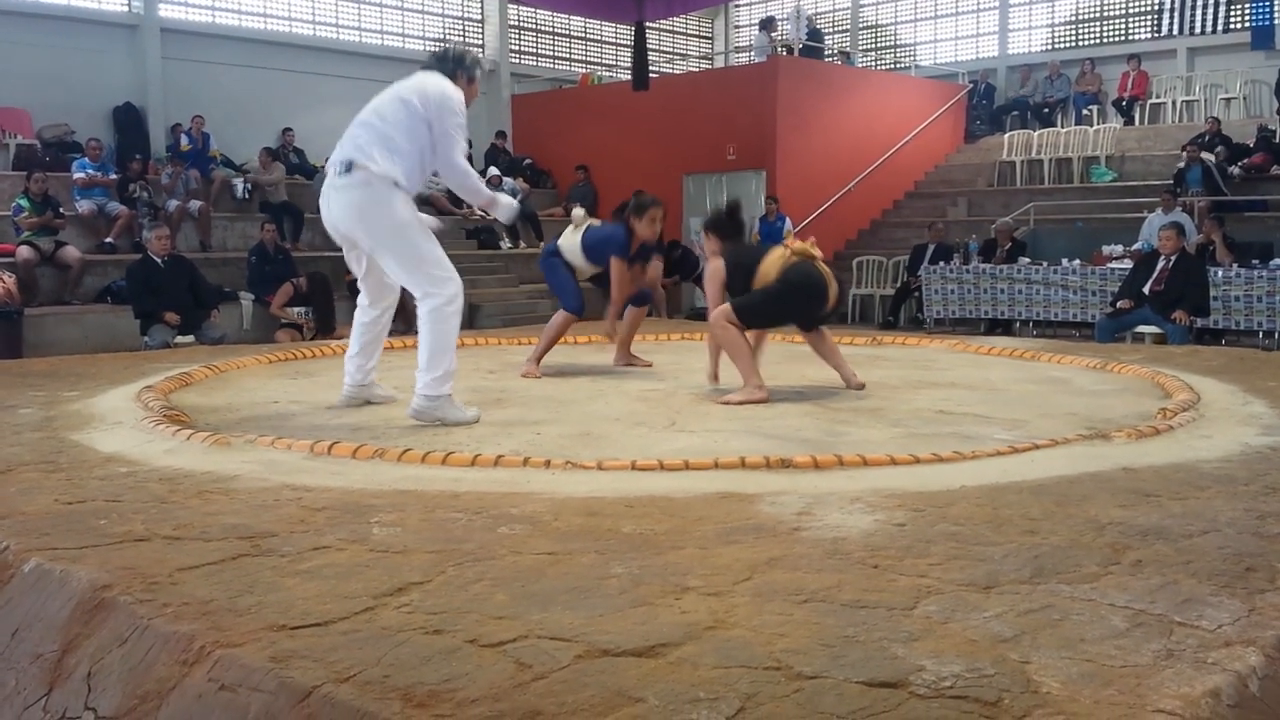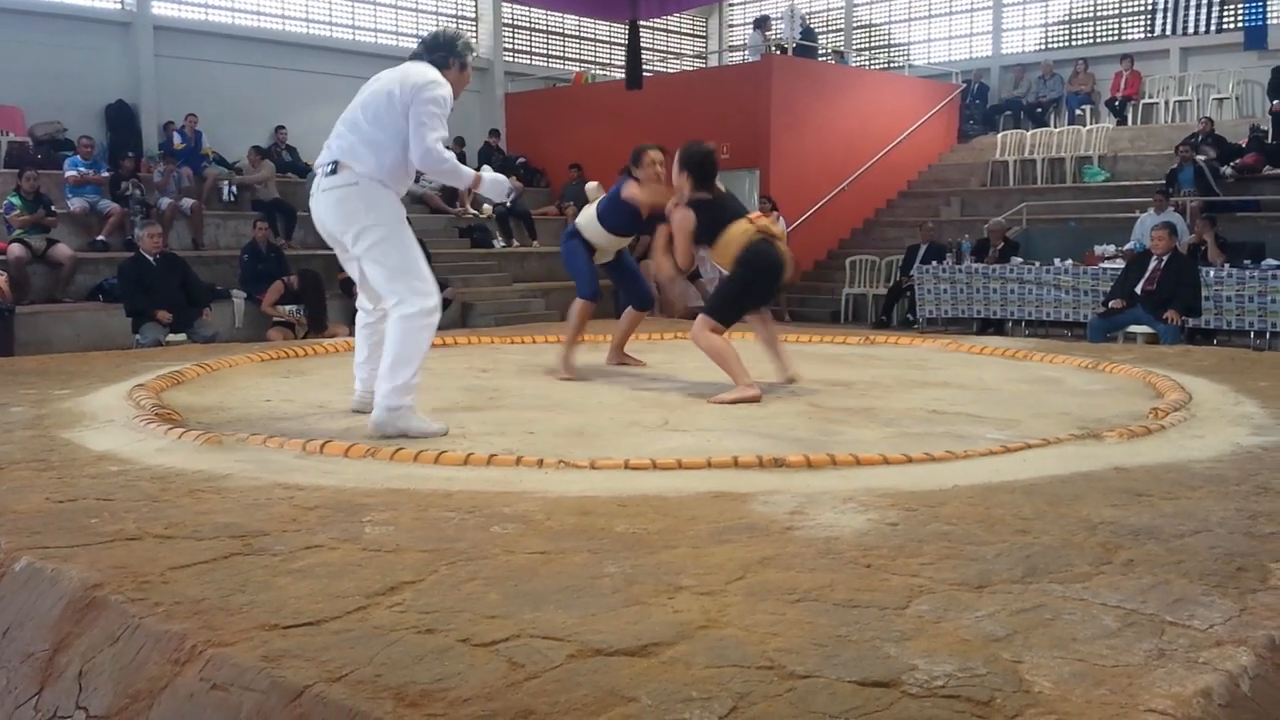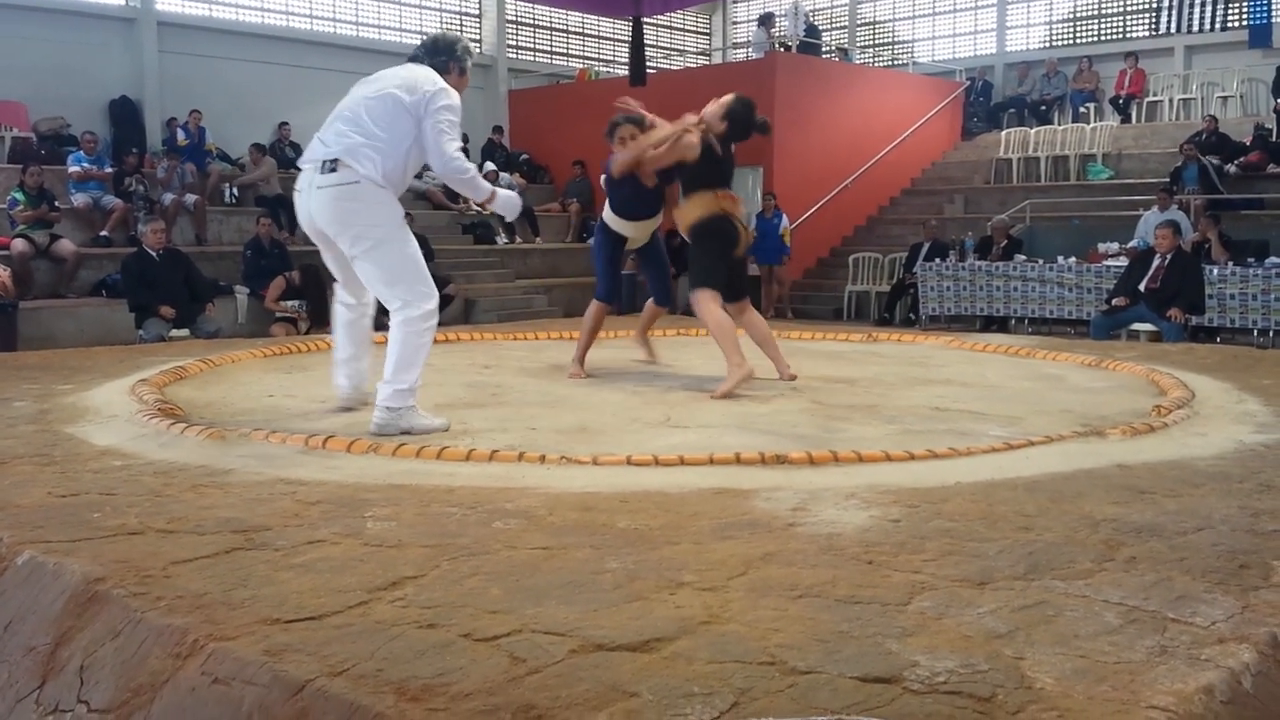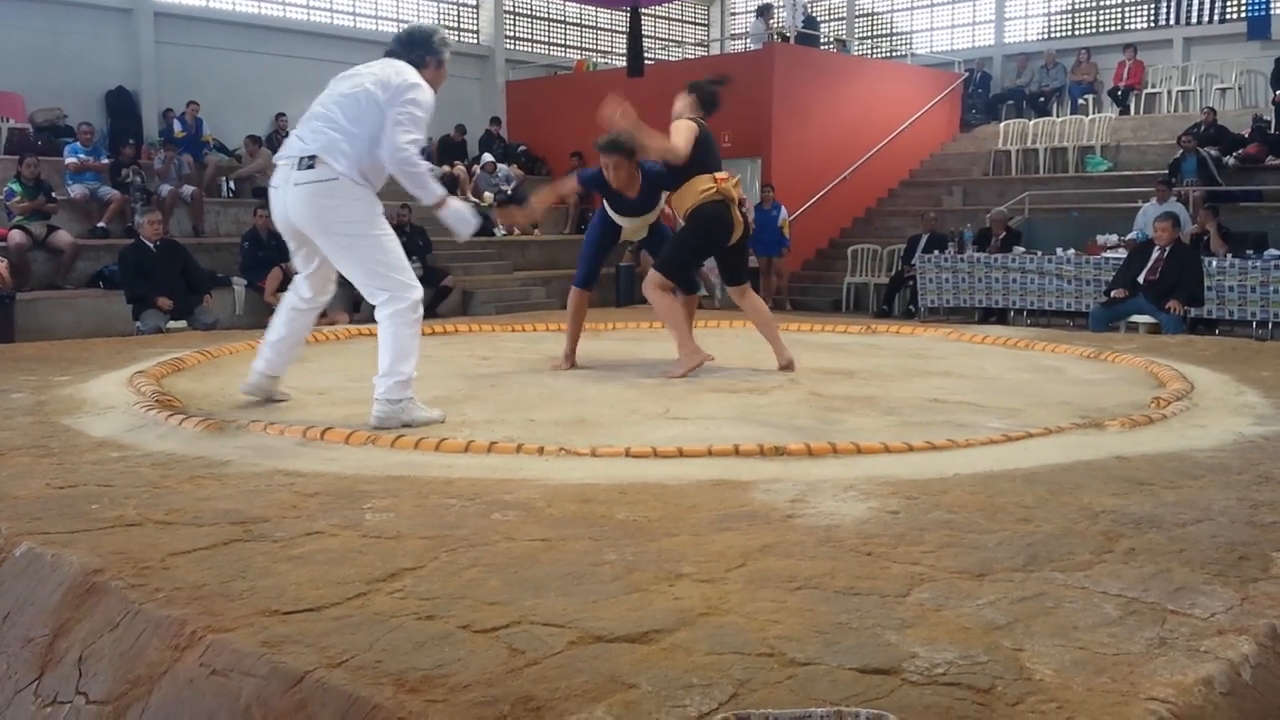
dt=0.2s
person 1, frame 1
left shoulder: (407, 92)
right shoulder: (447, 94)
right elbow: (452, 165)
left wrist: (413, 215)
right wrist: (492, 202)
left hip: (335, 196)
right hip: (371, 198)
left knee: (379, 291)
right knee: (442, 290)
left ankle: (359, 384)
right ankle: (433, 396)
person 1, frame 2
left shoulder: (396, 78)
right shoulder: (433, 84)
right elbow: (428, 154)
right wrist: (478, 181)
left hip: (327, 193)
right hip: (361, 194)
left knee: (377, 298)
right knee: (418, 301)
left ankle: (368, 392)
right ankle: (392, 408)
person 1, frame 3
left shoulder: (382, 79)
right shoulder: (439, 91)
right elbow: (448, 162)
right wrist: (492, 197)
left hip: (311, 189)
right hip: (355, 194)
left knee: (355, 289)
right knee: (416, 302)
left ankle: (351, 385)
right ankle: (395, 408)
person 1, frame 4
left shoulder: (359, 74)
right shoulder: (413, 86)
right elbow: (401, 155)
right wrist: (444, 203)
left hip: (286, 185)
right hip: (330, 190)
left knee: (312, 284)
right knee: (400, 295)
left ankle: (265, 375)
right ankle: (394, 402)
person 2, frame 1
left shoulder: (716, 264)
right shoulder: (754, 254)
left elbow: (716, 318)
right elbow: (762, 313)
left wrist: (713, 366)
right wrist: (750, 355)
left hip: (801, 286)
right hip: (827, 284)
left knee: (719, 319)
right knee: (808, 325)
left ankle: (754, 387)
right ankle: (849, 376)
person 2, frame 2
left shoulder: (684, 213)
right shoulder: (719, 194)
left elbow: (683, 266)
left hip: (754, 263)
right hip: (775, 258)
left knee: (703, 330)
right knee: (754, 309)
left ankle: (745, 385)
right ankle: (784, 366)
person 2, frame 3
left shoulder: (693, 141)
right shoulder: (723, 146)
left elbow: (652, 161)
right elbow: (676, 141)
right wrist: (644, 115)
left hip: (708, 232)
right hip: (733, 231)
left knee: (706, 304)
right knee: (740, 307)
left ankle: (738, 367)
right ankle: (783, 367)
person 2, frame 4
left shoulder: (684, 126)
right shoulder: (702, 133)
left elbow: (676, 153)
left wrist: (626, 124)
right wrist: (631, 124)
left hip: (707, 218)
right hip: (732, 216)
left knee: (654, 285)
right knee: (742, 290)
left ankle: (689, 351)
right ankle: (781, 354)
person 3, frame 1
left shoulder: (646, 244)
right shoulder: (618, 237)
right elbow: (618, 289)
left hip: (592, 264)
right hip: (556, 258)
left knee: (643, 297)
right knee: (574, 306)
left ankle: (623, 354)
right ankle: (533, 360)
person 3, frame 2
left shoulder: (658, 201)
right shoulder: (626, 186)
right elbow: (646, 198)
left hip: (612, 249)
right hip: (578, 241)
left knee: (644, 300)
right knee: (590, 292)
left ankle: (616, 352)
right ankle: (566, 356)
person 3, frame 3
left shoulder: (661, 169)
right shoulder: (616, 168)
right elbow: (631, 155)
right wrist: (675, 130)
left hip: (647, 235)
right hip: (611, 235)
left knee: (664, 297)
right knee: (606, 296)
left ankle: (641, 335)
right ankle: (577, 360)
person 3, frame 4
left shoulder: (655, 173)
right shoulder: (596, 176)
right elbow: (557, 190)
right wrist: (531, 212)
left hip: (650, 225)
right hip: (611, 224)
right knee: (583, 281)
right ankle: (569, 353)
